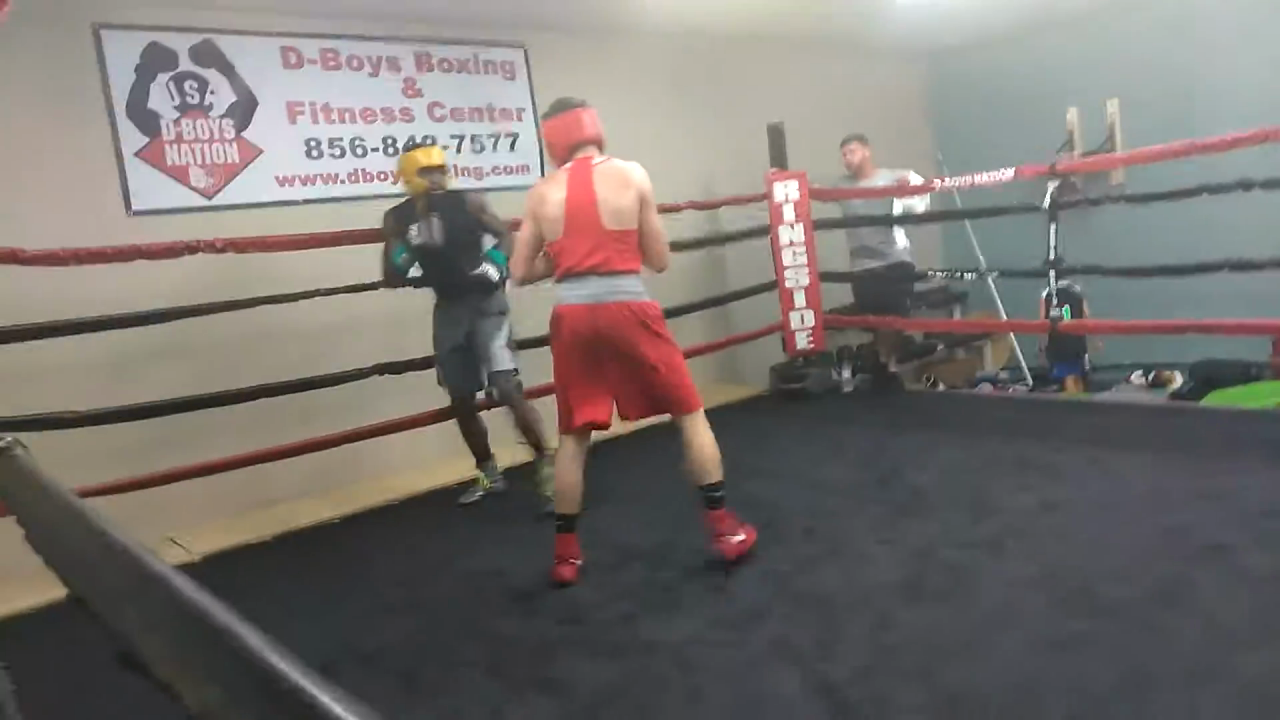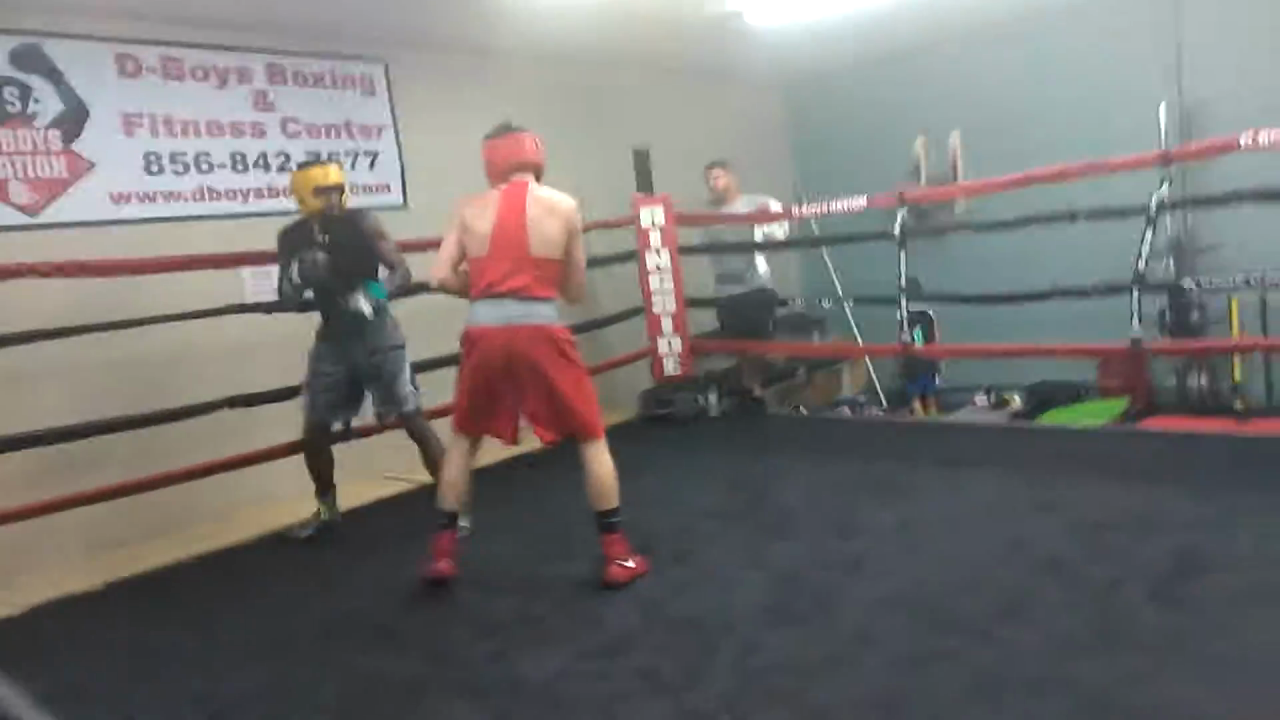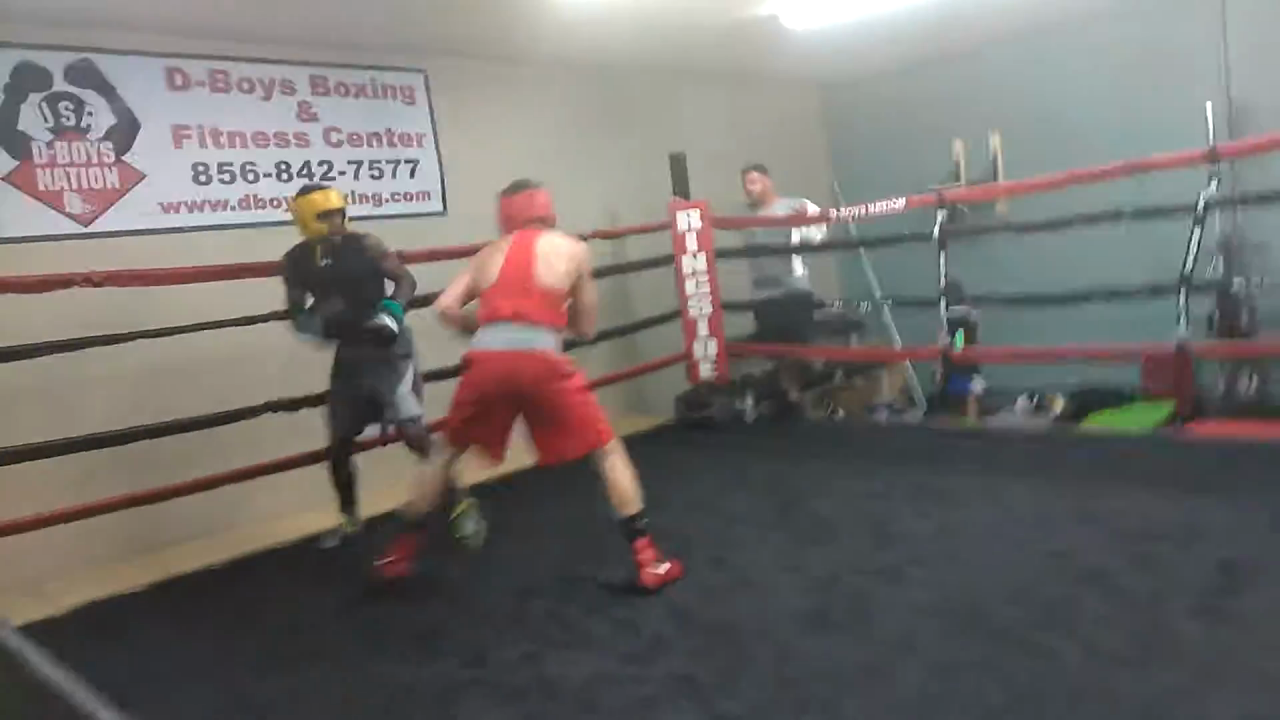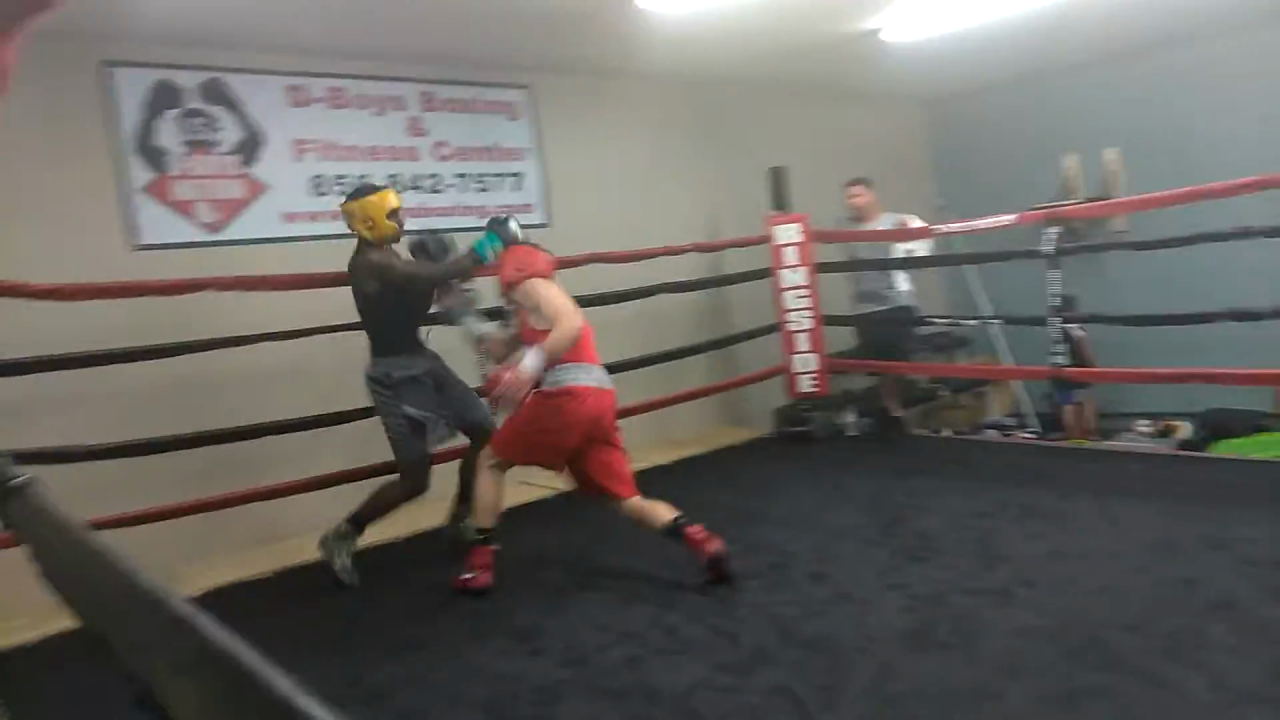
dt=0.4s
person 1, frame 1
left shoulder: (541, 192)
right shoulder: (631, 175)
left elbow: (520, 272)
right elbow: (658, 259)
left hip: (571, 315)
right hip: (627, 309)
left knee: (573, 435)
right knee: (690, 413)
left ankle: (566, 553)
right ankle: (722, 528)
person 1, frame 2
left shoulder: (471, 209)
right shoulder: (563, 206)
left elbow: (440, 277)
right elbow: (575, 291)
left hip: (484, 333)
right hip: (540, 331)
left knee: (464, 438)
right knee: (591, 439)
left ankle: (443, 550)
right ankle: (617, 555)
person 1, frame 3
left shoulder: (490, 253)
right shoulder: (572, 250)
left elbow: (446, 308)
right elbow: (586, 328)
left hip: (487, 361)
right hip: (542, 361)
left knee: (446, 453)
right knee: (608, 451)
left ankle: (401, 553)
right ankle: (647, 560)
person 1, frame 4
left shoulder: (532, 289)
right shoulder: (544, 294)
left elbow: (571, 324)
right elbow: (504, 350)
left wrist: (531, 364)
left hip: (566, 396)
right hip: (599, 397)
left knee: (492, 463)
right knee: (626, 497)
left ankle: (480, 564)
right ankle: (702, 541)
person 2, frame 1
left shoulder: (467, 202)
right shoulder: (397, 219)
left elbow: (505, 238)
right elbow: (392, 277)
left wrist: (496, 263)
right wrist: (409, 247)
left hip: (484, 303)
right hip: (448, 310)
left knee: (508, 390)
right knee: (461, 402)
left ankle: (547, 468)
right ankle: (487, 473)
person 2, frame 2
left shoulder: (362, 224)
right shoulder: (291, 238)
left elbow: (401, 272)
right elbow: (287, 298)
left wrist: (374, 296)
right wrist: (294, 279)
left hip: (375, 331)
right hip: (332, 336)
left knee: (411, 420)
right knee: (314, 431)
right ankle: (326, 507)
person 2, frame 3
left shoulder: (364, 245)
right shoulder: (295, 262)
left elbow: (406, 280)
right elbow: (295, 313)
left wrist: (392, 310)
right wrist: (311, 323)
left hip: (387, 346)
right hip: (349, 353)
left knee: (411, 431)
right knee: (339, 445)
left ankle: (461, 505)
right ankle: (349, 518)
person 2, frame 4
left shoulder: (384, 260)
right shoulder: (375, 263)
left elbow: (419, 301)
right elbow: (439, 275)
left wrist: (435, 272)
right wrist: (482, 250)
left hip: (417, 361)
right hip: (398, 370)
left knee: (484, 433)
right knee: (416, 479)
left ankle: (464, 520)
right ankle: (342, 538)
person 3, frame 1
left shoulder: (895, 178)
right shoulder: (842, 186)
left elbow: (919, 206)
left wrist: (909, 189)
left hip: (894, 262)
right hip: (862, 267)
left knee: (895, 320)
left ankle: (894, 366)
right ankle: (886, 368)
person 3, frame 2
left shoulder: (758, 205)
left elbow: (780, 234)
left hip: (757, 288)
right hip: (726, 292)
left knee: (760, 343)
left ankle: (761, 389)
right ankle: (754, 392)
person 3, frame 3
left shoulder: (795, 207)
left elbow: (817, 237)
left hip: (795, 291)
right hip: (764, 295)
left knee: (798, 347)
left ankle: (800, 394)
right ankle: (791, 395)
person 3, frame 4
left shoulder: (899, 222)
right shoulder: (847, 228)
left elbow: (922, 249)
left wrist: (910, 237)
left hip: (897, 306)
right hip: (865, 310)
left knee: (899, 364)
left ankle: (897, 411)
right ankle: (892, 412)
